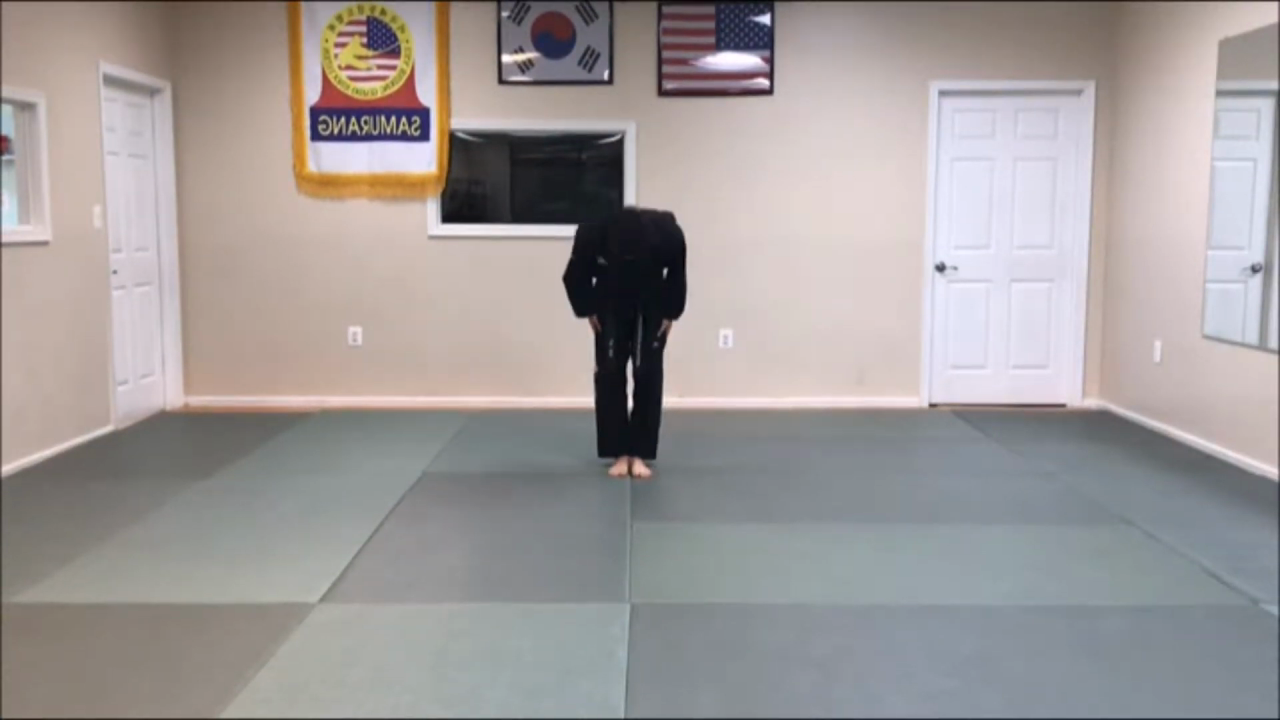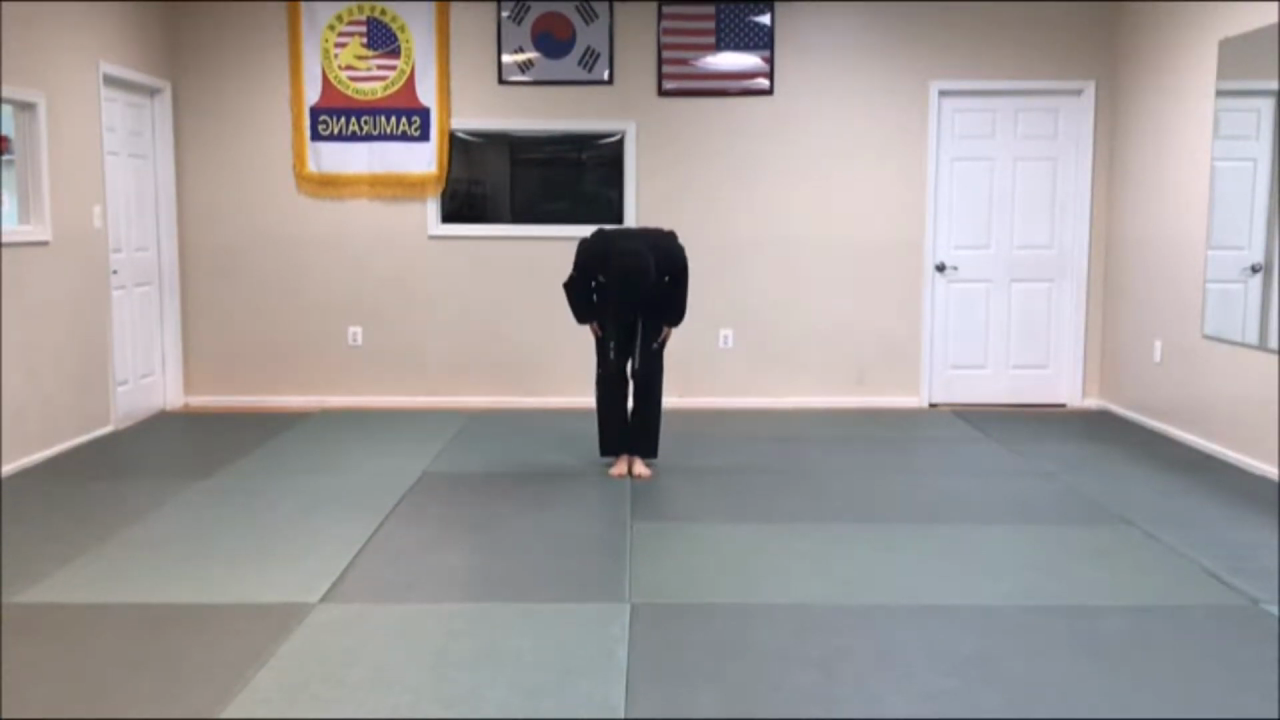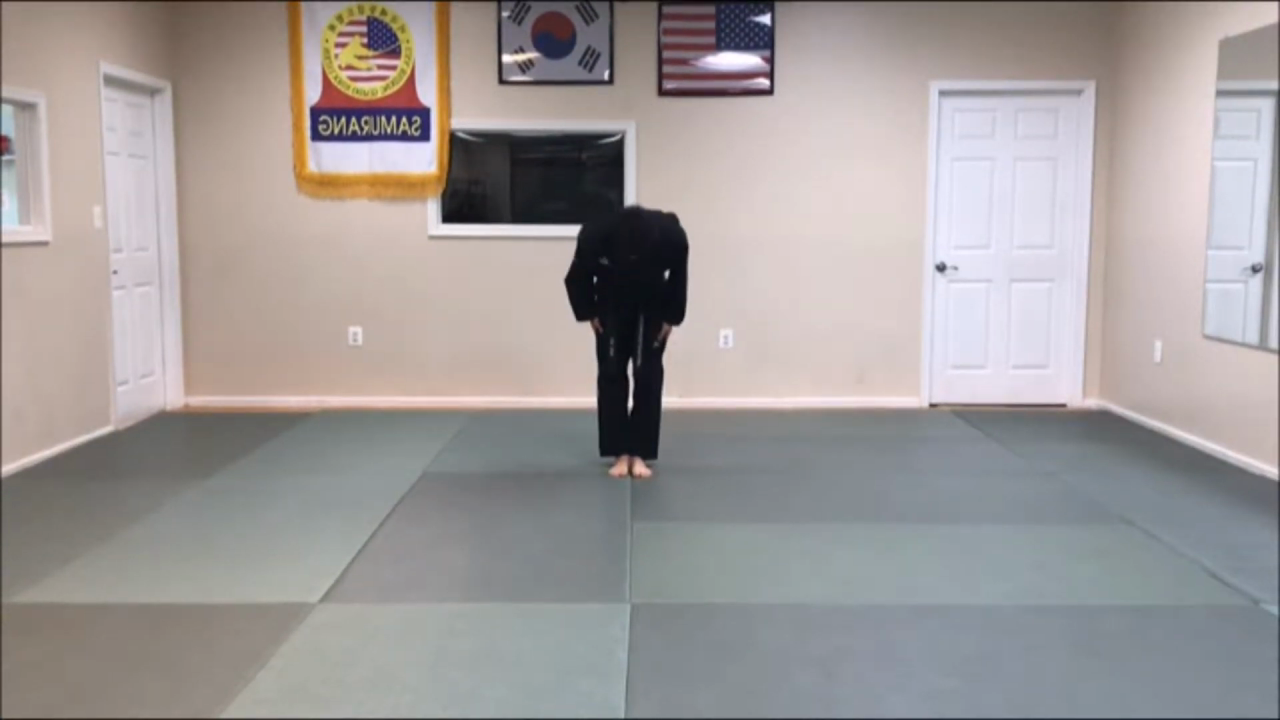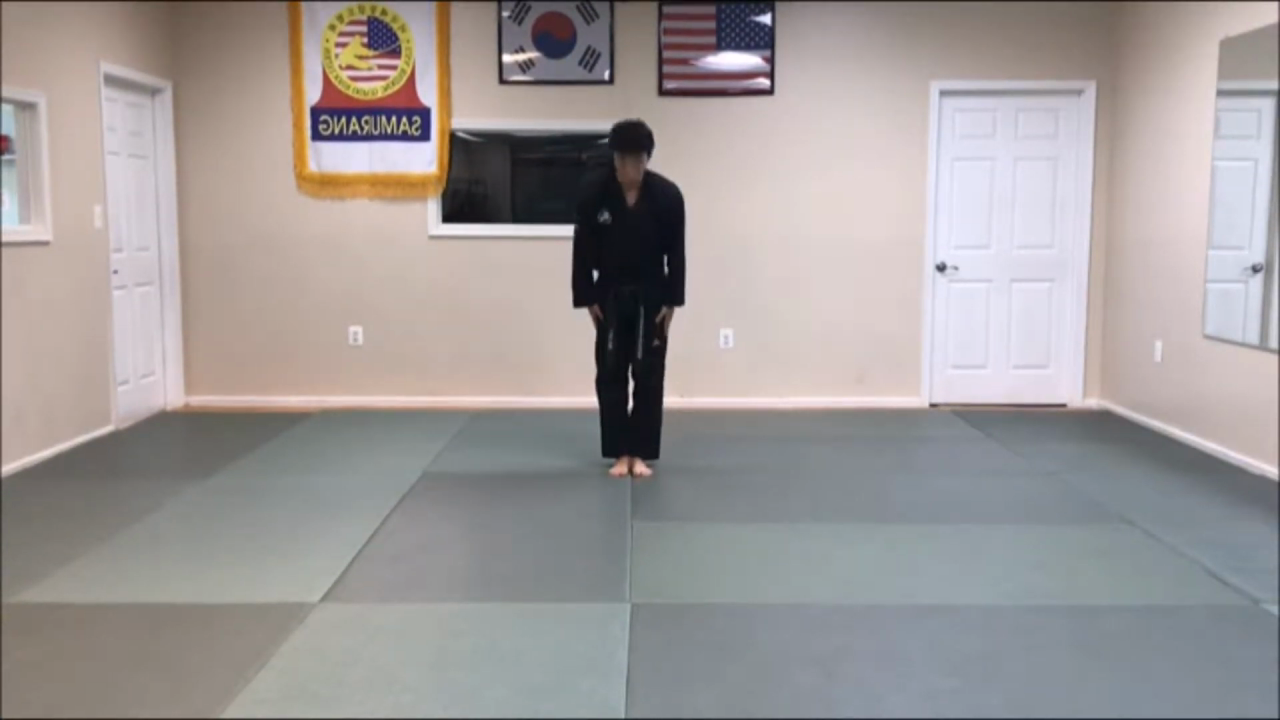
dt=0.4s
person 1, frame 1
left shoulder: (669, 233)
right shoulder: (591, 235)
left elbow: (677, 276)
right elbow: (575, 277)
left wrist: (670, 313)
right wrist: (588, 310)
left hip: (651, 306)
right hip: (609, 305)
left knee: (647, 373)
right knee: (609, 372)
left ankle: (640, 453)
right ankle: (619, 452)
person 1, frame 2
left shoulder: (670, 253)
right shoulder: (593, 252)
left elbow: (678, 285)
right elbow: (576, 285)
left wrist: (670, 320)
right wrist: (588, 316)
left hip: (652, 312)
right hip: (610, 310)
left knee: (647, 374)
right knee: (610, 373)
left ankle: (639, 453)
right ankle: (620, 452)
person 1, frame 3
left shoulder: (671, 235)
right shoulder: (595, 235)
left elbow: (679, 278)
right elbow: (577, 279)
left wrist: (671, 317)
right wrist: (589, 314)
left hip: (652, 309)
right hip: (611, 307)
left knee: (647, 374)
right knee: (611, 374)
left ankle: (640, 453)
right ankle: (620, 452)
person 1, frame 4
left shoulder: (668, 195)
right shoulder: (594, 195)
left elbow: (676, 252)
right elbow: (583, 252)
left wrist: (672, 301)
right wrist: (588, 299)
left hip: (651, 298)
right hip: (610, 298)
left knee: (648, 375)
right knee: (610, 374)
left ankle: (641, 453)
right ankle: (620, 452)
